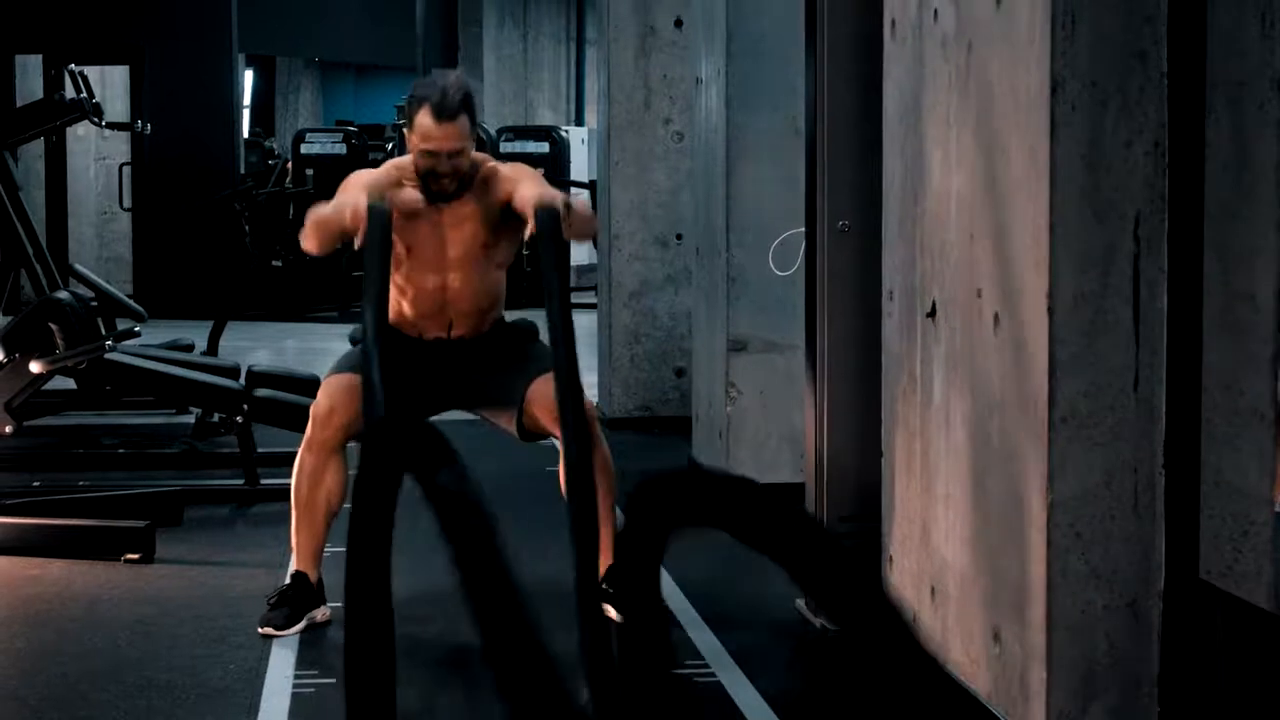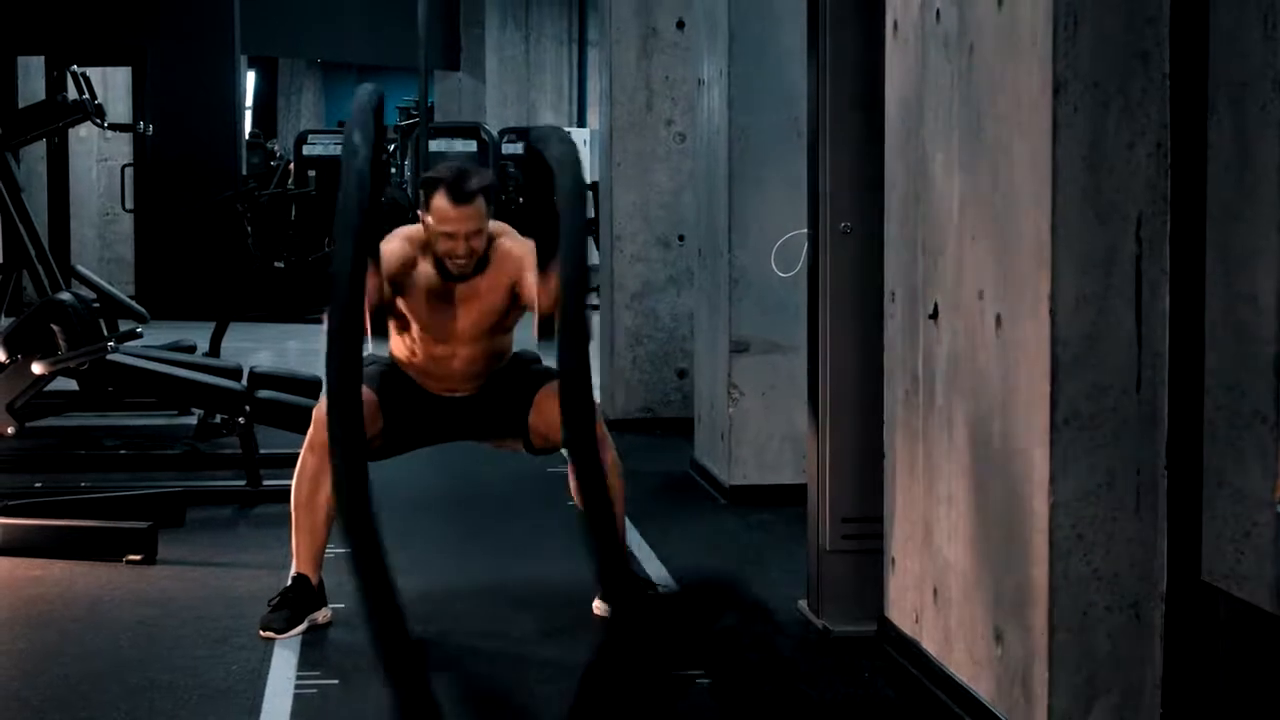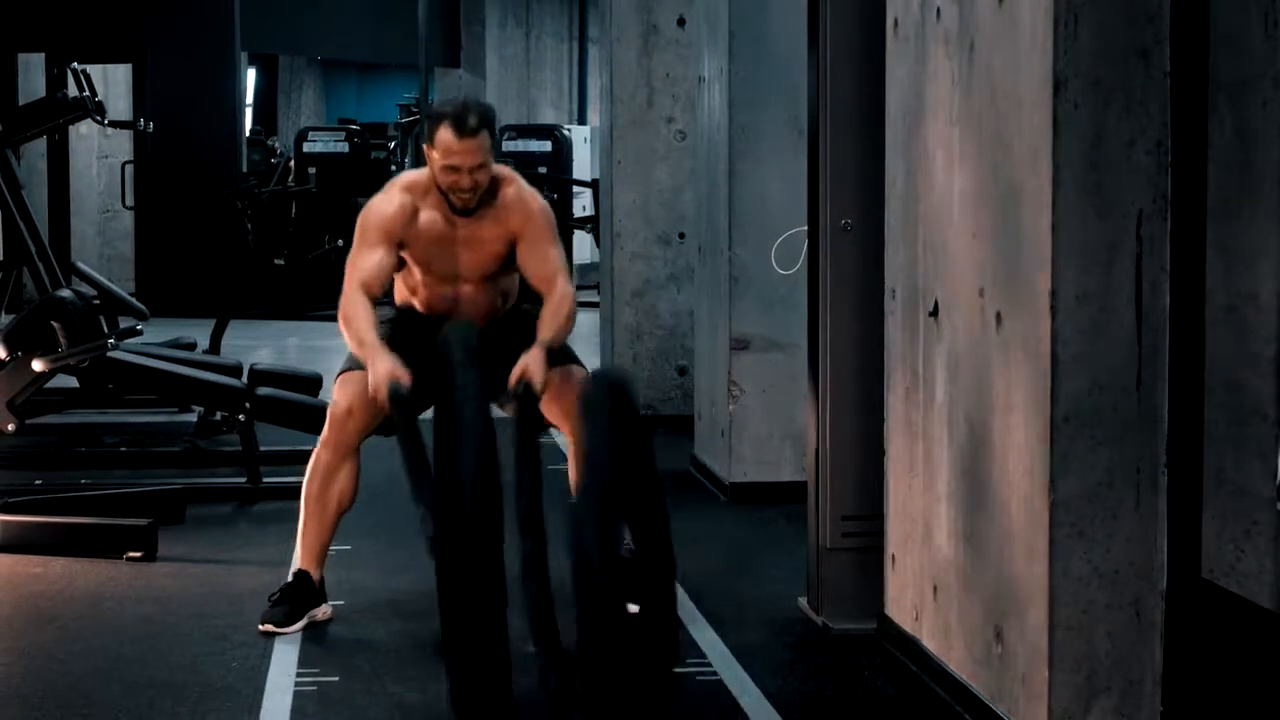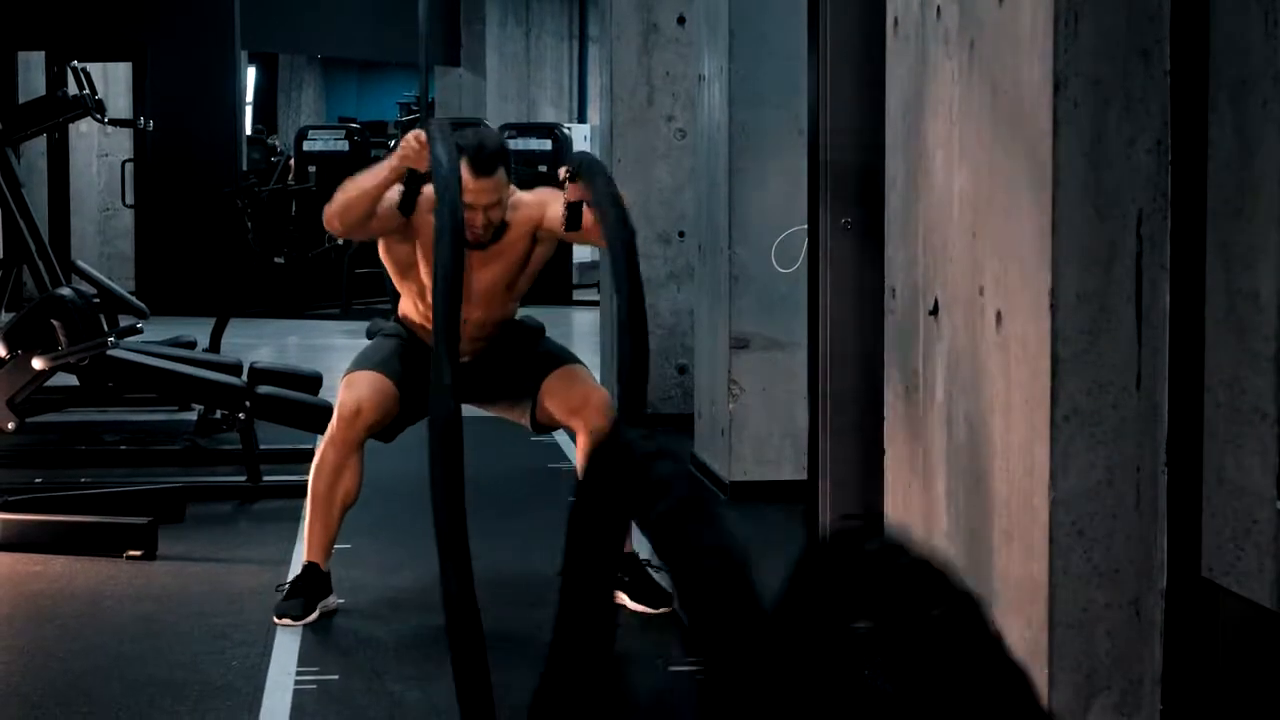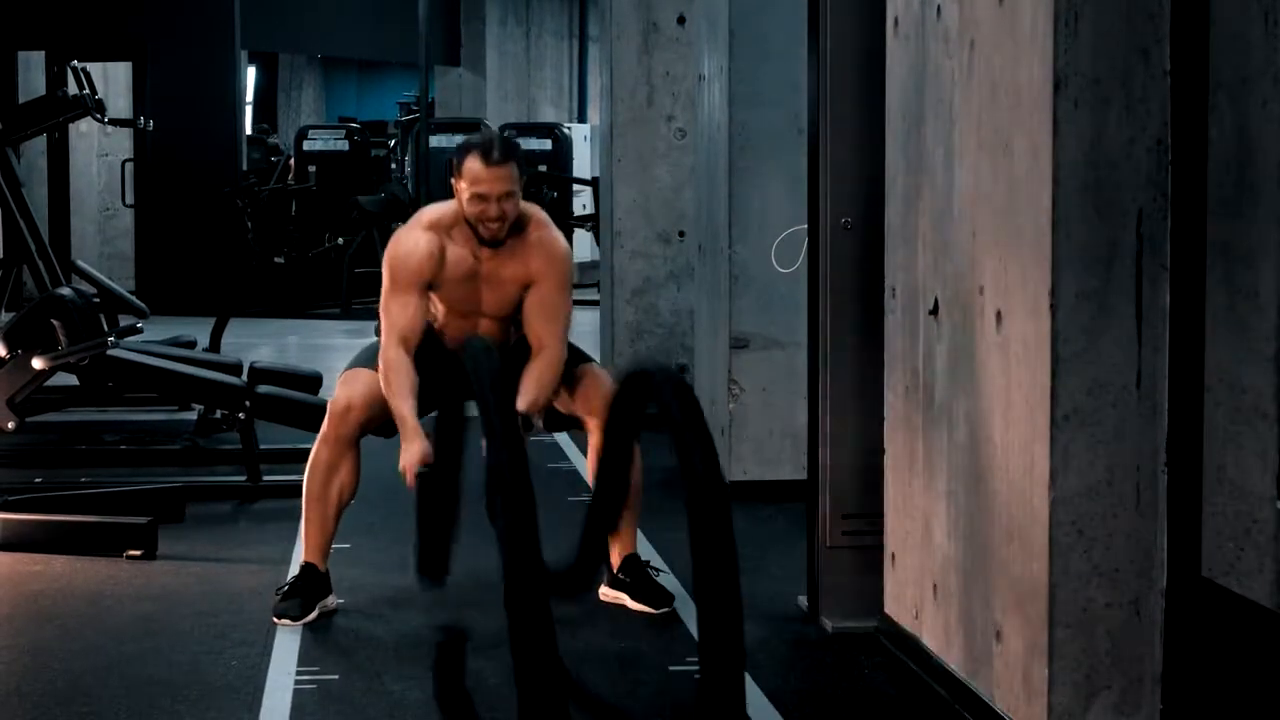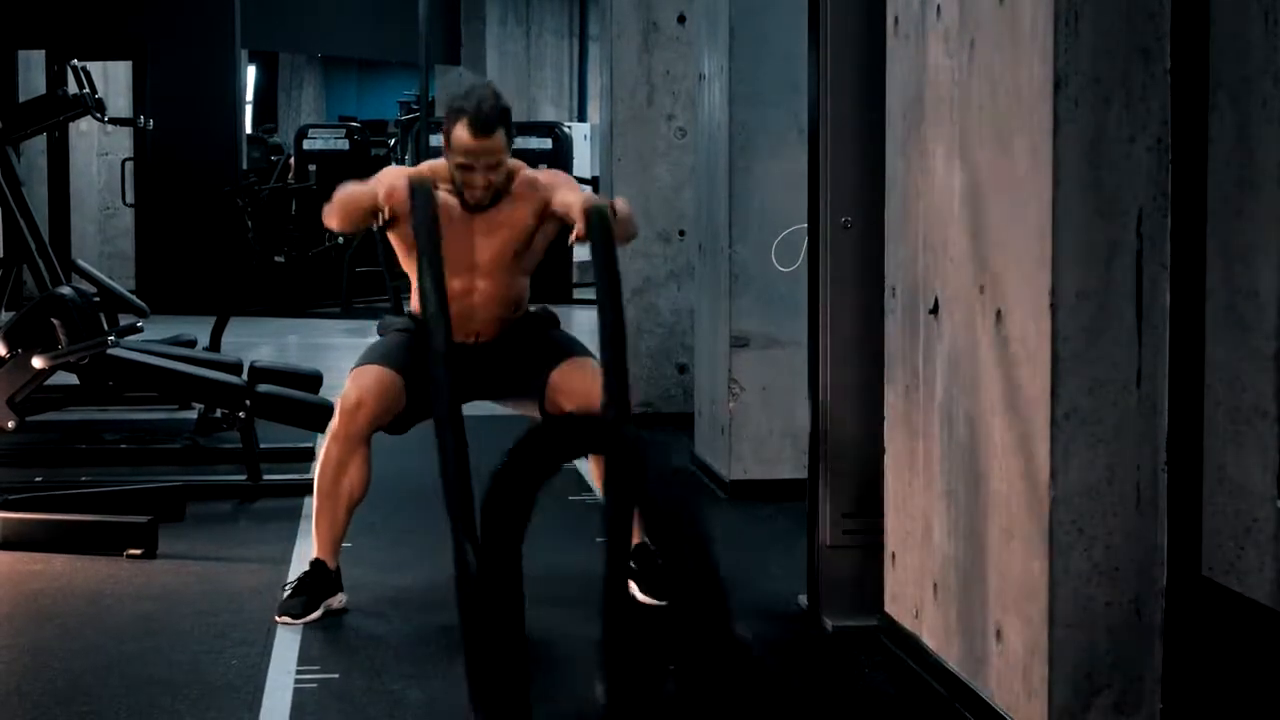
dt=0.7s
person 1, frame 1
left shoulder: (504, 181)
right shoulder: (379, 184)
left elbow: (583, 225)
right elbow: (312, 238)
left wrist: (555, 204)
right wrist: (345, 213)
left hip: (491, 347)
right hip: (402, 349)
left knee: (578, 415)
right knee: (326, 418)
left ankle: (606, 576)
right ankle: (304, 584)
person 1, frame 2
left shoulder: (515, 254)
right shoulder: (397, 254)
left wrist: (555, 301)
right wrist: (362, 293)
left hip: (500, 389)
right hip: (410, 387)
right knee: (329, 422)
right ankle: (305, 589)
person 1, frame 3
left shoulder: (521, 203)
right shoulder: (395, 205)
left elbow: (559, 289)
right elbow: (356, 294)
left wrist: (541, 349)
right wrist: (376, 356)
left hip: (502, 330)
right hip: (416, 329)
left knee: (577, 402)
right knee: (346, 416)
right ankle: (306, 582)
person 1, frame 4
left shoulder: (533, 211)
right shoulder: (413, 210)
right elbow: (337, 221)
left wrist: (586, 201)
right wrist: (396, 166)
left hip: (506, 348)
right hip: (418, 348)
left knee: (597, 408)
right knee: (353, 411)
left ankle: (625, 566)
right ankle: (314, 575)
person 1, frame 5
left shoulder: (546, 245)
right shoulder: (419, 242)
left elbow: (549, 348)
right elbow: (396, 347)
left wrist: (520, 417)
right wrist: (410, 433)
left hip: (513, 349)
right hip: (430, 346)
left knee: (610, 403)
right knee: (344, 412)
left ankle: (625, 568)
right ankle: (313, 577)
person 1, frame 6
left shoulder: (539, 189)
right shoulder: (415, 185)
left elbow: (624, 222)
right elbow: (336, 213)
left wrist: (603, 212)
right wrist: (378, 192)
left hip: (517, 341)
right hip: (427, 342)
left knee: (604, 401)
right knee: (354, 408)
left ankle: (640, 555)
right ankle: (322, 572)
